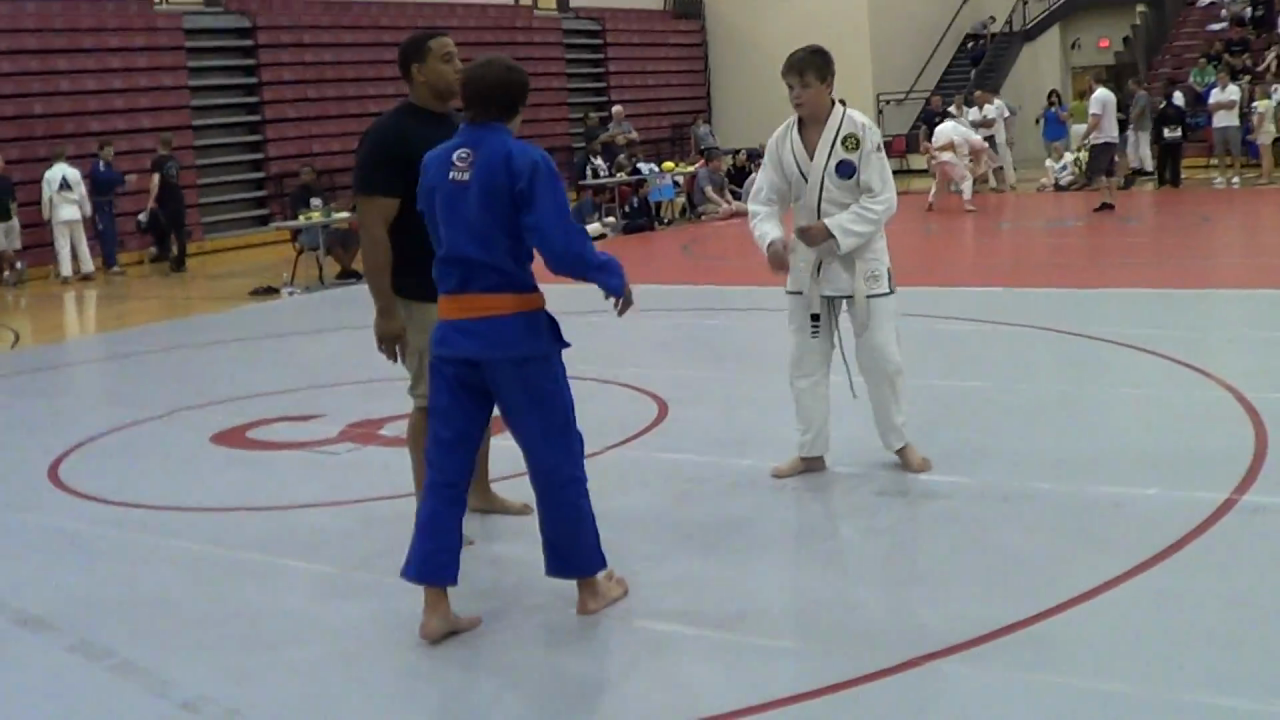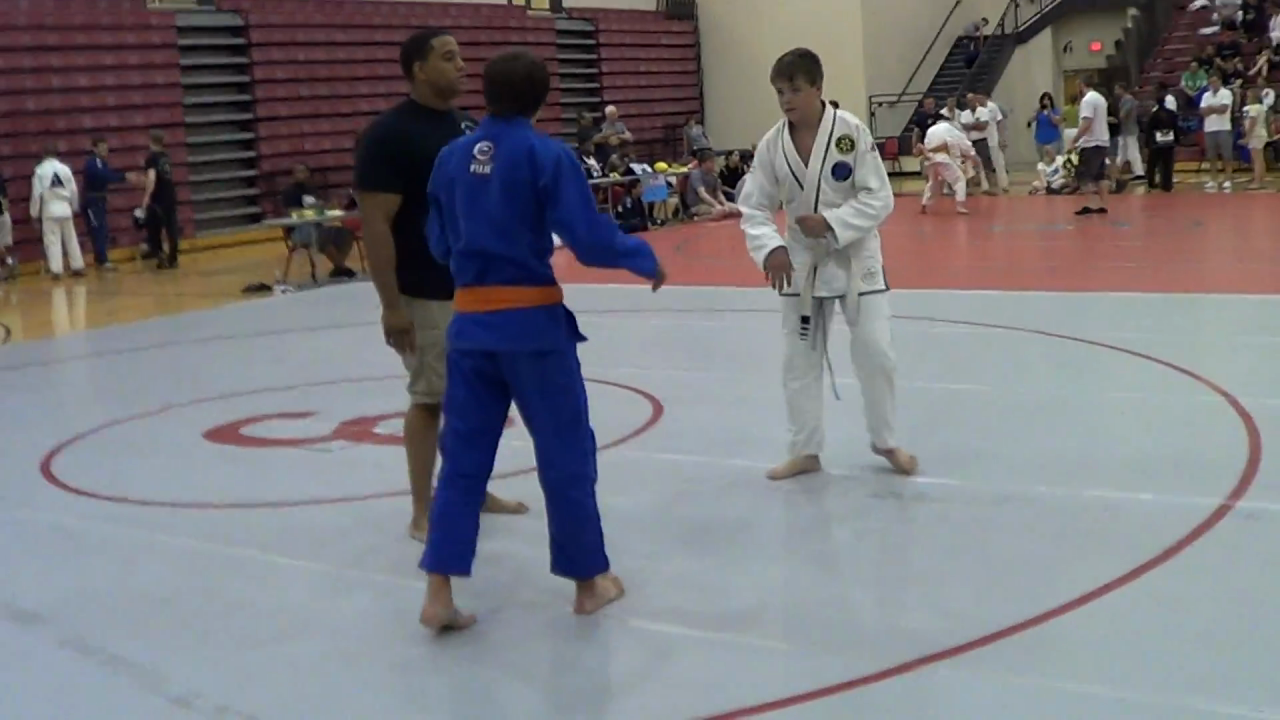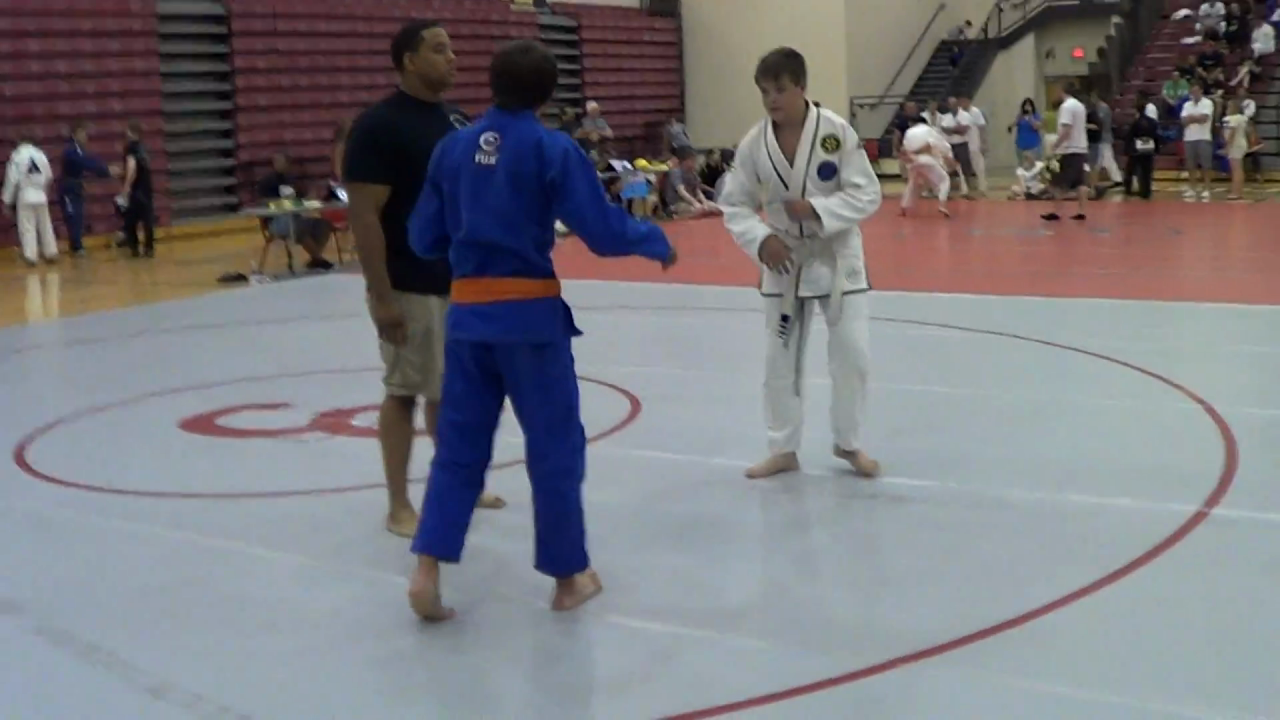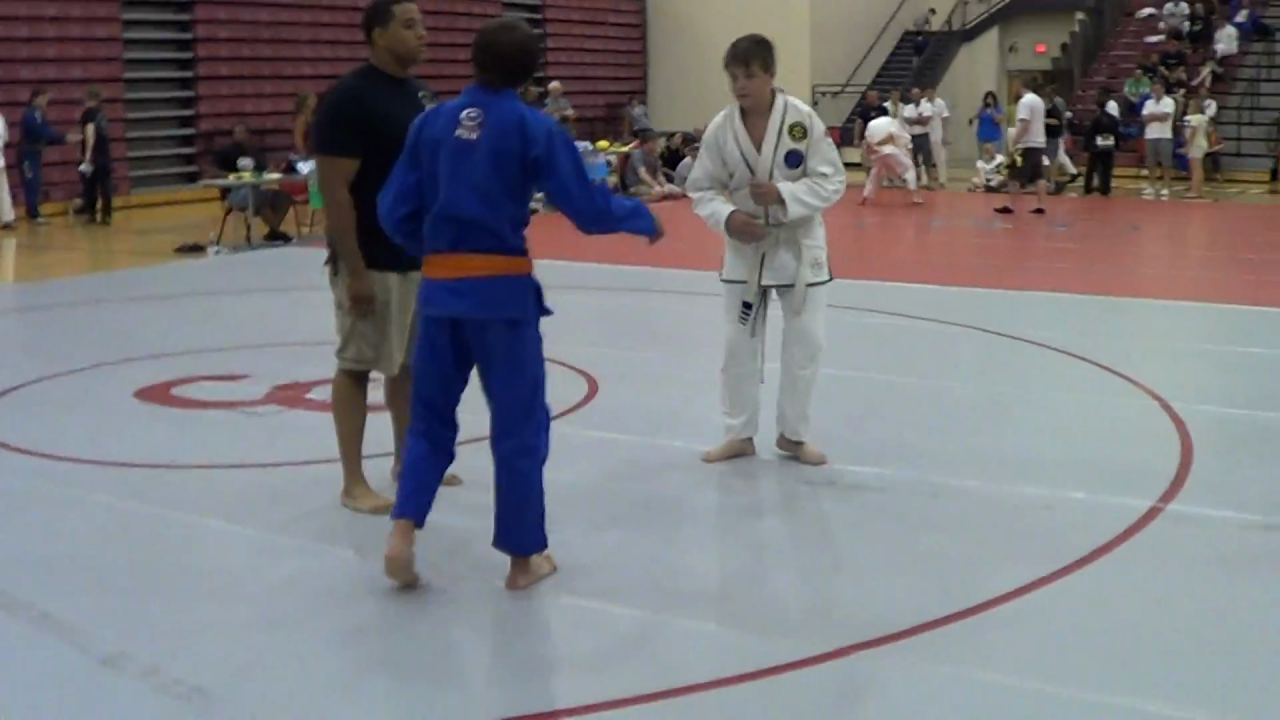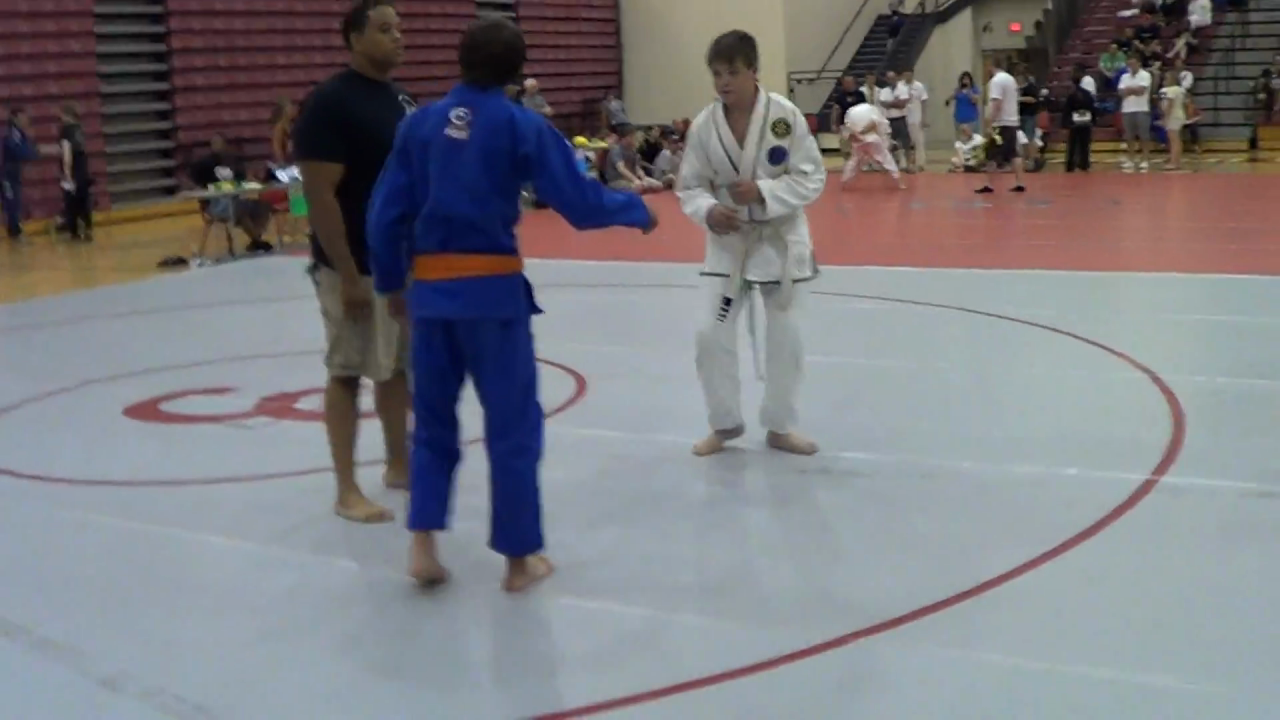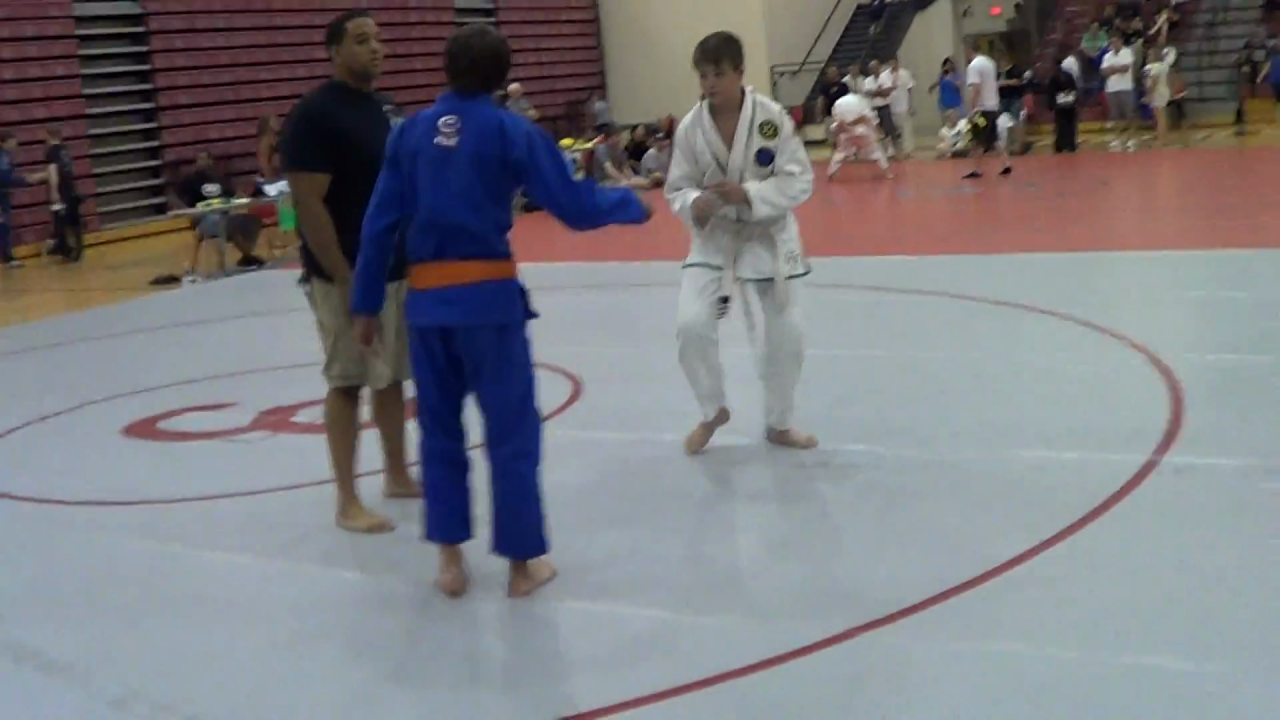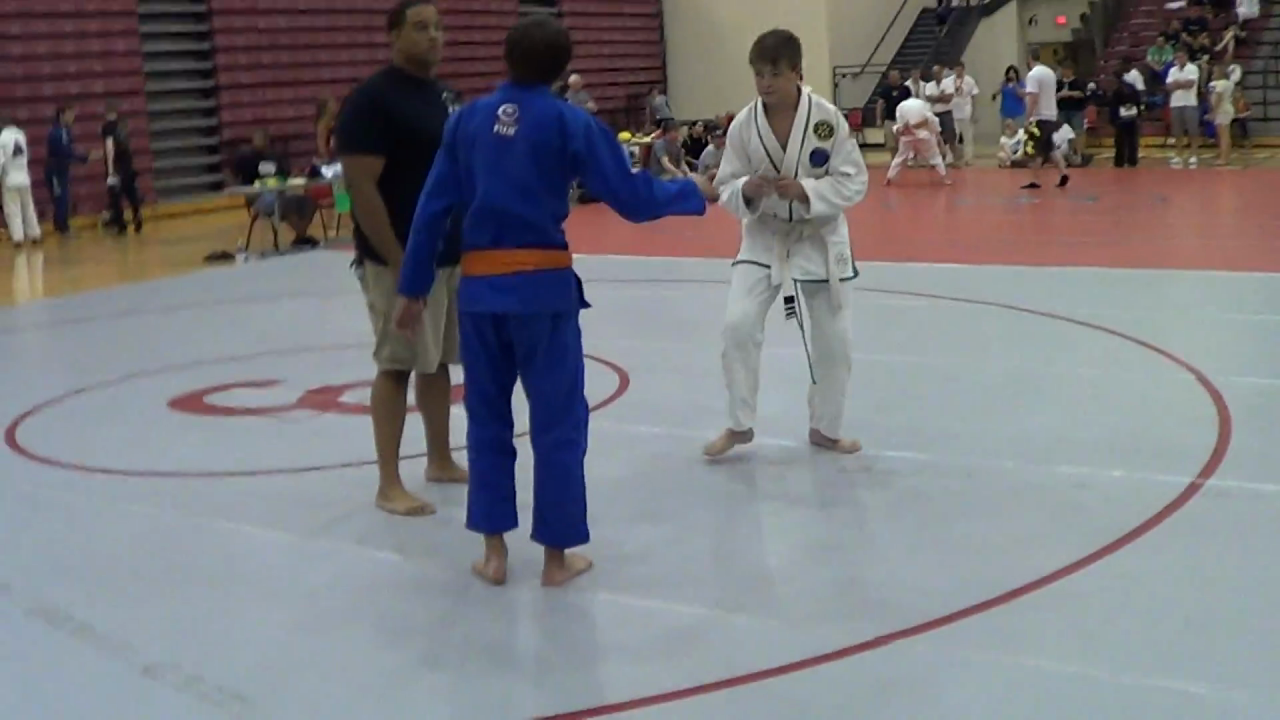
dt=0.1s
person 1, frame 1
left shoulder: (434, 163)
right shoulder: (525, 160)
right elbow: (563, 250)
right wrist: (614, 276)
left hip: (454, 331)
right hip: (516, 329)
left knee: (446, 466)
right knee: (557, 457)
left ankle: (435, 606)
right ankle: (591, 582)
person 1, frame 2
left shoulder: (450, 158)
right shoulder: (548, 155)
left elbow: (440, 246)
right elbow: (592, 242)
right wrist: (644, 257)
left hip: (470, 324)
right hip: (533, 322)
left knee: (463, 458)
right knee: (567, 456)
left ankle: (439, 594)
right ankle: (588, 582)
person 1, frame 3
left shoulder: (453, 147)
right shoulder: (554, 149)
left elbow: (424, 237)
right elbow: (603, 232)
right wrist: (655, 240)
left hip: (468, 315)
right hip: (531, 315)
left knee: (459, 446)
right knee: (555, 447)
left ankle: (427, 573)
right ankle: (568, 579)
person 1, frame 4
left shoulder: (431, 122)
right shoulder: (535, 128)
left elbow: (394, 212)
right elbow: (588, 210)
right wrist: (640, 216)
left hip: (440, 290)
right hip: (503, 292)
left knee: (430, 419)
right knee: (519, 428)
left ankle: (403, 535)
right ankle: (523, 558)
person 1, frame 5
left shoulder: (419, 123)
right shoulder: (523, 126)
left elbow: (386, 213)
right elbow: (581, 205)
left wrist: (390, 283)
right wrist: (637, 208)
left hip: (429, 290)
right hip: (494, 291)
left knee: (432, 421)
right knee: (513, 427)
left ankle: (423, 545)
right ankle: (520, 560)
person 1, frame 6
left shoulder: (408, 132)
right shoulder: (512, 132)
left elbow: (380, 225)
right elbow: (574, 207)
left wrist: (365, 304)
right wrist: (631, 203)
left hip: (427, 299)
right hip: (489, 296)
left knee: (441, 431)
right knee: (512, 432)
left ankle: (450, 560)
right ankle: (523, 564)
person 1, frame 7
left shoulder: (467, 119)
right shoulder: (571, 122)
left elbow: (431, 210)
right elbow: (632, 198)
left wrist: (412, 288)
right wrist: (693, 192)
left hip: (480, 286)
right hip: (543, 287)
left knee: (487, 418)
right knee: (557, 421)
left ankle: (493, 551)
right ankle: (559, 556)
person 2, frame 1
left shoulder: (464, 128)
right shoulder: (389, 136)
right elbow: (373, 228)
right wrist: (385, 309)
right hip: (426, 295)
right knee: (433, 400)
left ankle: (477, 489)
person 2, frame 2
left shoulder: (467, 126)
right shoulder: (391, 134)
right elbow: (375, 224)
right wrist: (391, 304)
right hip: (428, 293)
right knee: (430, 398)
right ankle: (423, 513)
person 2, frame 3
left shoulder: (453, 118)
right shoulder: (380, 125)
right elbow: (363, 215)
right wrist: (381, 296)
right hip: (413, 288)
right knee: (405, 392)
right ankle: (399, 506)
person 2, frame 4
left shoulder: (420, 95)
right shoulder: (349, 98)
right elbow: (333, 190)
right wrist: (352, 269)
left hip: (421, 256)
right hip: (374, 263)
left knee: (411, 364)
right knee: (357, 367)
left ankle: (408, 460)
right ankle: (354, 482)
person 2, frame 5
left shoulder: (401, 98)
right shoulder: (330, 102)
right elbow: (319, 194)
right wrist: (347, 274)
right hip: (357, 267)
left knee: (396, 369)
right knee: (348, 373)
left ankle: (399, 467)
right ankle: (347, 491)
person 2, frame 6
left shoulder: (386, 108)
right shoulder: (314, 115)
right elbow: (307, 204)
right wrist: (344, 281)
left hip: (398, 269)
right hip: (348, 276)
left knee: (392, 377)
right knee: (348, 383)
left ankle: (398, 476)
right ankle: (348, 501)
person 2, frame 7
left shoulder: (447, 96)
right shoulder: (373, 98)
right elbow: (360, 187)
right wrist: (397, 262)
left hip: (454, 254)
right hip: (401, 258)
left knee: (438, 362)
right knee: (396, 365)
left ankle: (440, 459)
right ankle: (389, 483)
person 3, frame 1
left shoulder: (859, 129)
right shoulder: (782, 141)
left elbow: (881, 201)
right elbow: (763, 201)
left wrist: (832, 231)
right wrist: (773, 240)
left hip: (861, 257)
right hip: (807, 262)
left knee: (881, 356)
right knee: (806, 358)
left ankle: (899, 442)
right ankle: (811, 450)
person 3, frame 2
left shoulder: (852, 131)
right shoulder: (772, 144)
left elbow: (879, 199)
right elbow: (753, 206)
left wrist: (830, 223)
right wrist: (770, 249)
left hip: (854, 256)
right hip: (801, 261)
left knee: (875, 354)
right knee: (799, 360)
left ankle: (886, 442)
right ankle: (805, 451)
person 3, frame 3
left shoulder: (836, 130)
right shoulder: (754, 143)
left elbow: (867, 193)
right elbow: (734, 205)
left wrist: (816, 210)
right wrist: (760, 241)
left hip: (836, 255)
right hip: (785, 258)
left knee: (851, 353)
right knee: (780, 357)
left ankle: (848, 444)
right ankle: (783, 449)
person 3, frame 4
left shoulder: (802, 118)
right shoulder: (721, 128)
left elbow: (832, 182)
right elbow: (702, 189)
left wrist: (781, 194)
right wrist: (727, 217)
left hip: (799, 243)
right hip: (747, 244)
left knee: (805, 344)
right knee: (740, 345)
left ankle: (793, 434)
right ankle: (740, 434)
person 3, frame 5
left shoulder: (785, 115)
right shoulder: (704, 124)
left elbow: (811, 179)
right elbow: (690, 187)
left wrist: (761, 192)
right wrist: (708, 211)
left hip: (780, 239)
right hip: (728, 241)
left knee: (786, 339)
right knee: (710, 336)
left ankle: (779, 427)
right ankle: (726, 423)
person 3, frame 6
left shoulder: (772, 117)
right shoulder: (691, 127)
left elbow: (798, 181)
right elbow: (678, 188)
left wrist: (748, 194)
right wrist: (695, 205)
left hip: (769, 239)
right hip: (715, 240)
left knee: (787, 338)
right knee: (692, 326)
left ankle: (779, 424)
right ankle: (712, 411)
person 3, frame 7
left shoulder: (826, 118)
right shoulder: (744, 124)
left elbow: (854, 181)
right elbow: (725, 185)
left wrist: (806, 192)
right wrist: (746, 191)
left hip: (820, 239)
right hip: (764, 238)
left knee: (834, 341)
right knee: (738, 327)
left ankle: (824, 428)
right ankle: (739, 424)
